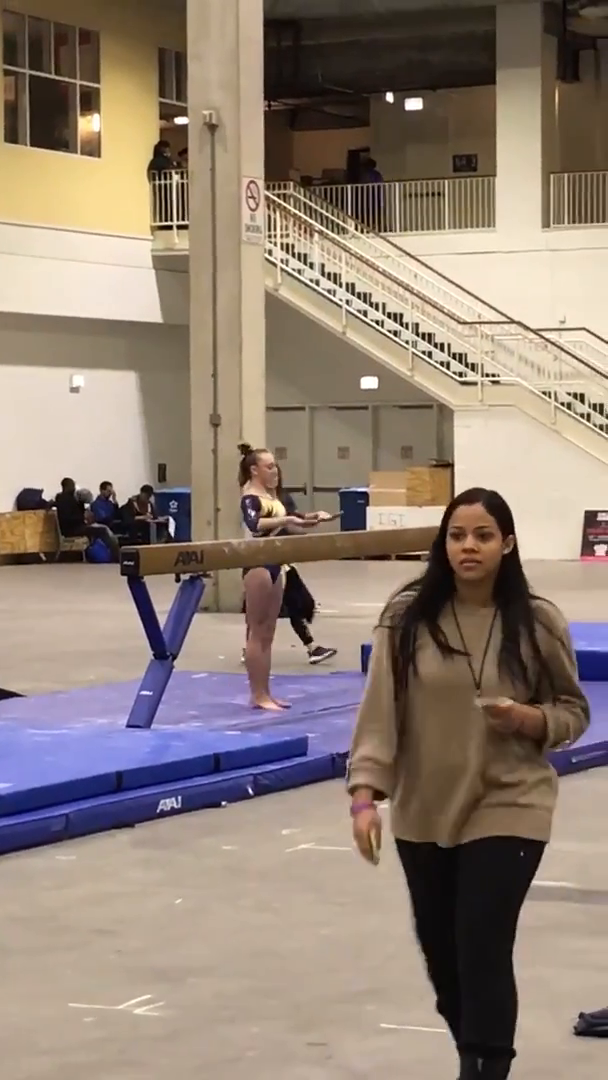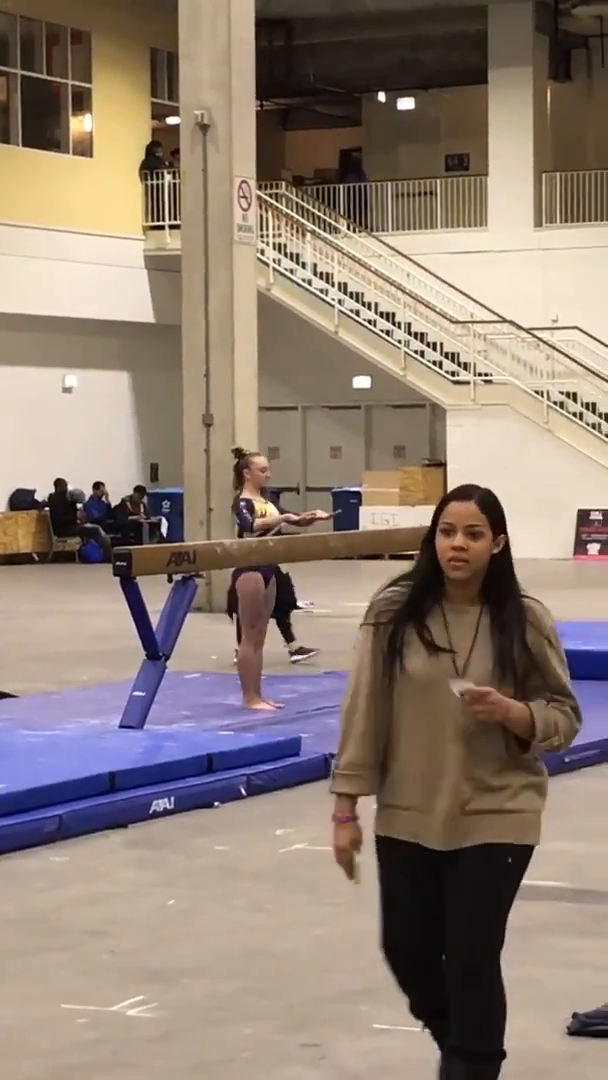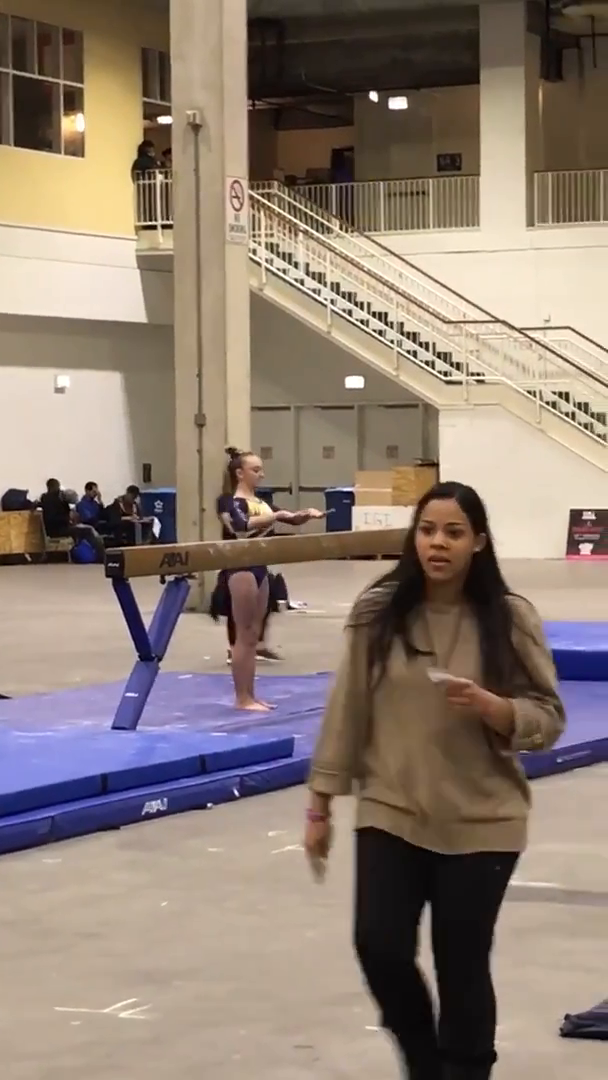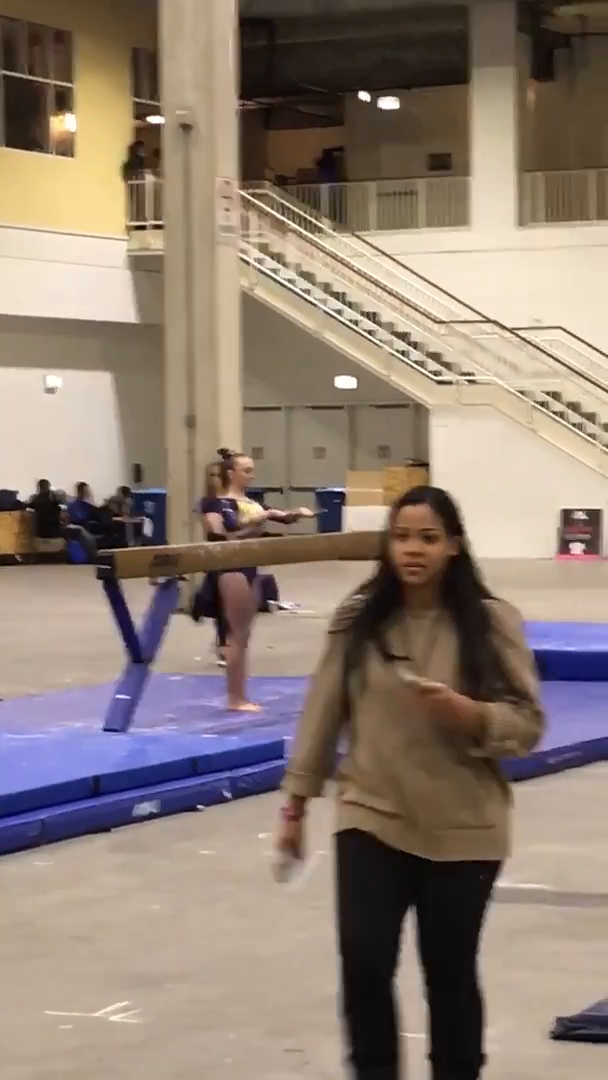
dt=0.1s
person 1, frame 1
left shoulder: (539, 621)
right shoulder: (407, 615)
left elbow: (573, 710)
right elbow: (379, 710)
left wrist: (530, 720)
right wrist: (365, 794)
left hip: (508, 810)
right hip: (423, 814)
left knee: (484, 951)
right knee: (441, 946)
person 1, frame 2
left shoulder: (526, 619)
right shoulder: (393, 611)
left elbow: (565, 719)
right elbow: (365, 713)
left wrist: (512, 713)
right wrist: (345, 806)
left hip: (495, 817)
right hip: (407, 814)
left knee: (472, 959)
right knee: (405, 947)
person 1, frame 3
left shoulder: (511, 618)
right shoulder: (377, 612)
left elbow: (548, 718)
right elbow: (346, 712)
left wrist: (490, 708)
right wrist: (321, 804)
left hip: (480, 821)
right hip: (389, 810)
left knee: (462, 964)
right knee: (380, 946)
person 1, frame 4
left shoulder: (491, 622)
right shoulder: (357, 621)
left elbow: (527, 725)
right elbow: (323, 716)
left wrist: (460, 709)
right wrist: (296, 804)
left hip: (463, 828)
right hip: (371, 817)
left knee: (450, 972)
right knee: (364, 965)
